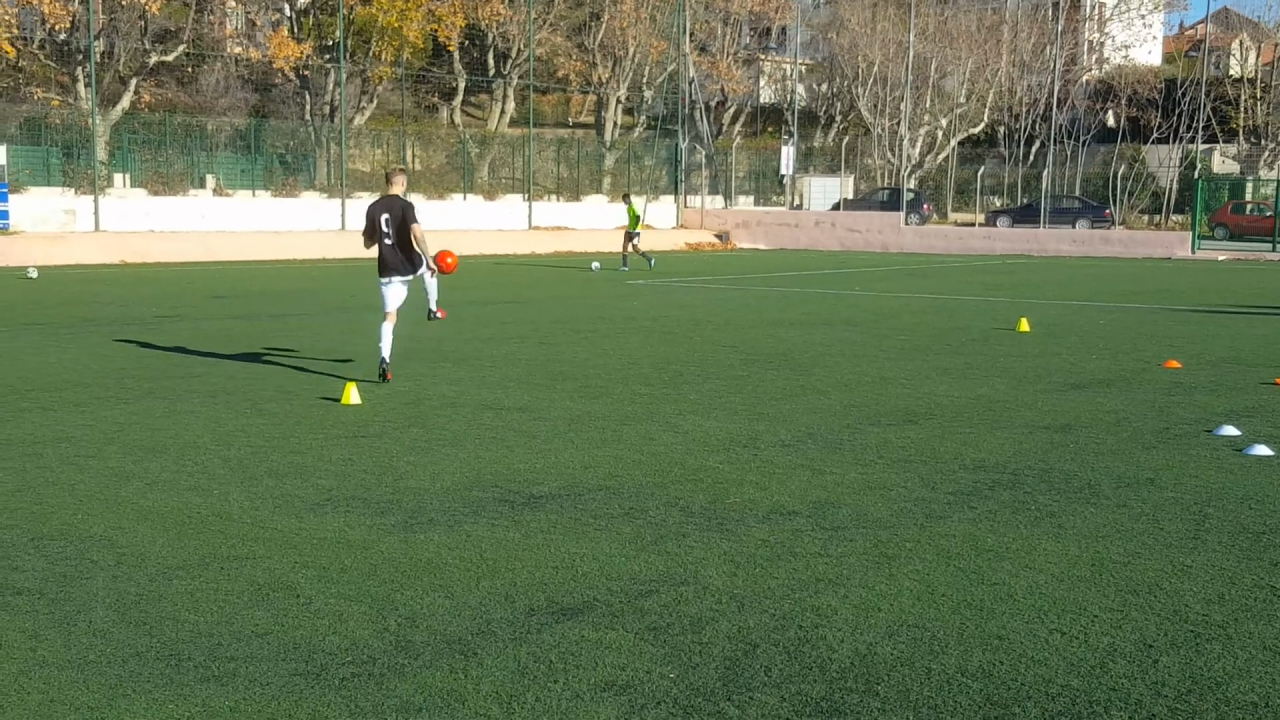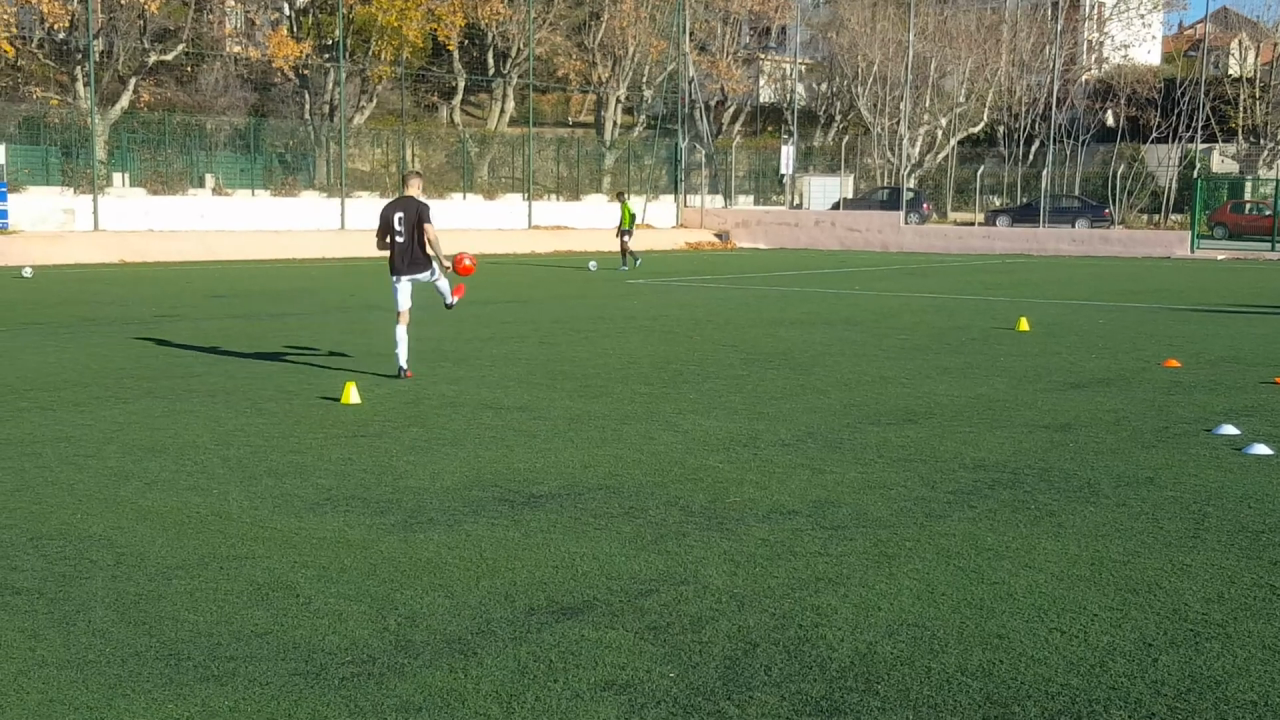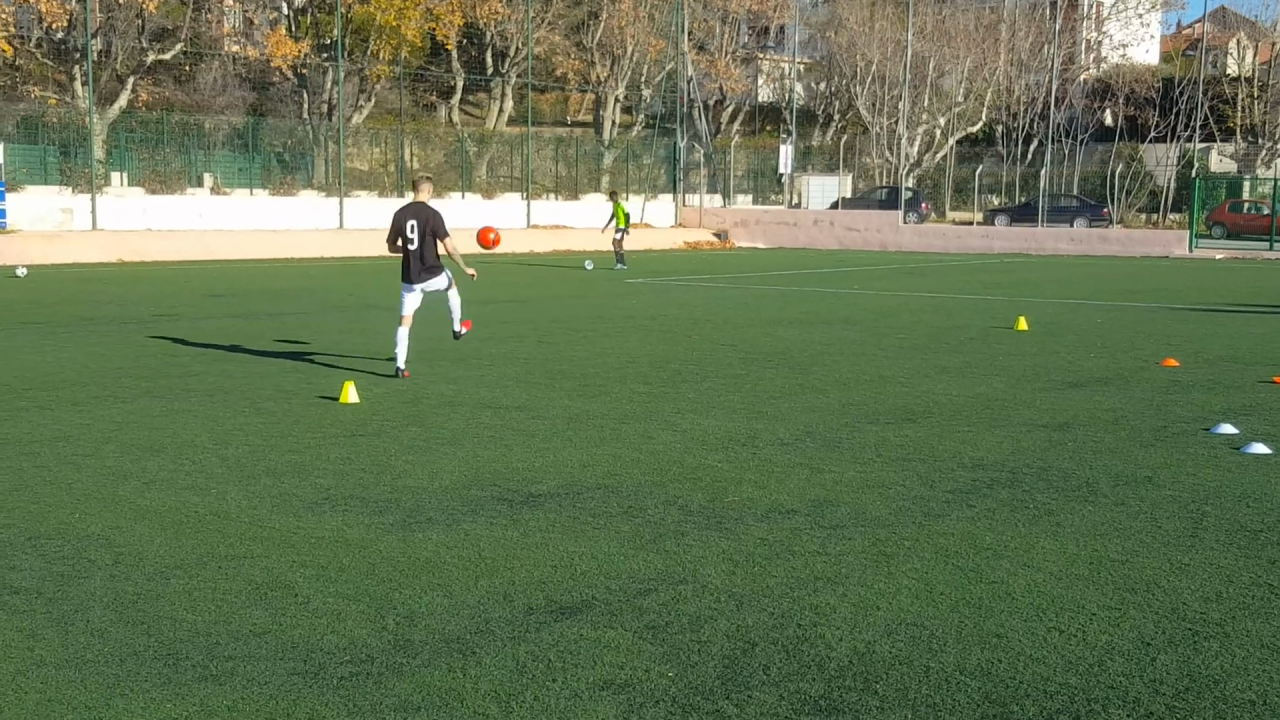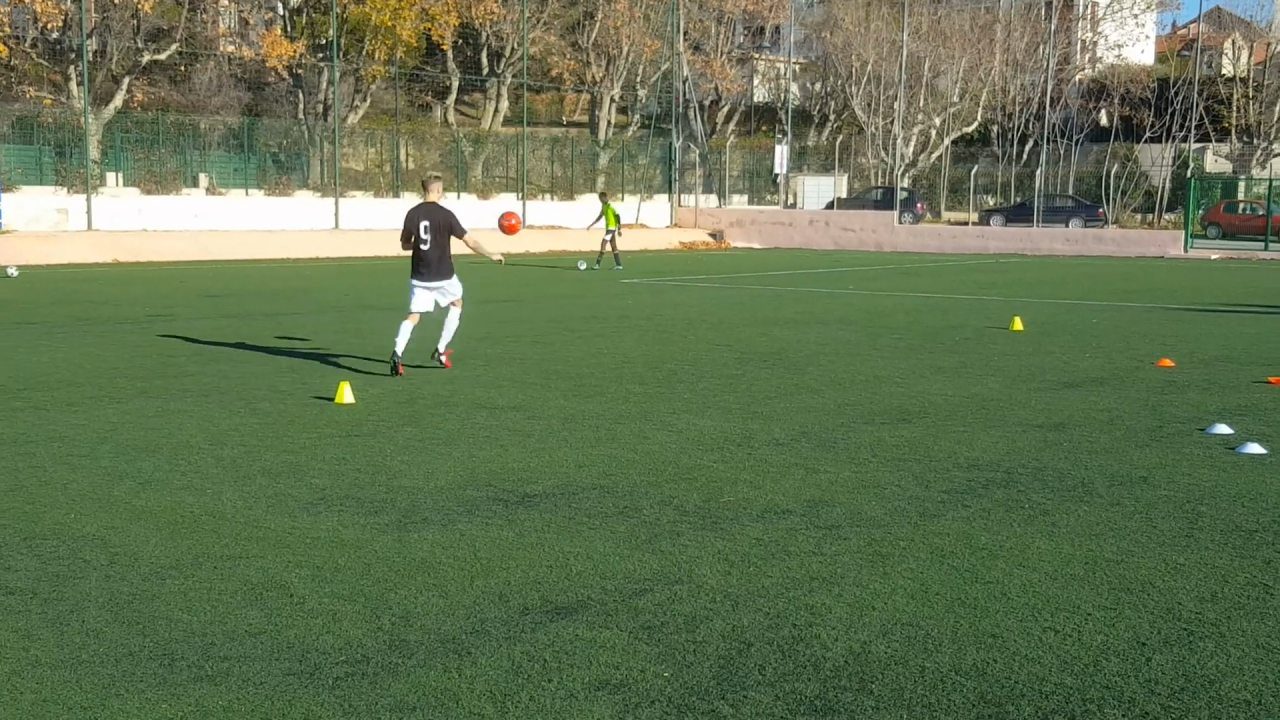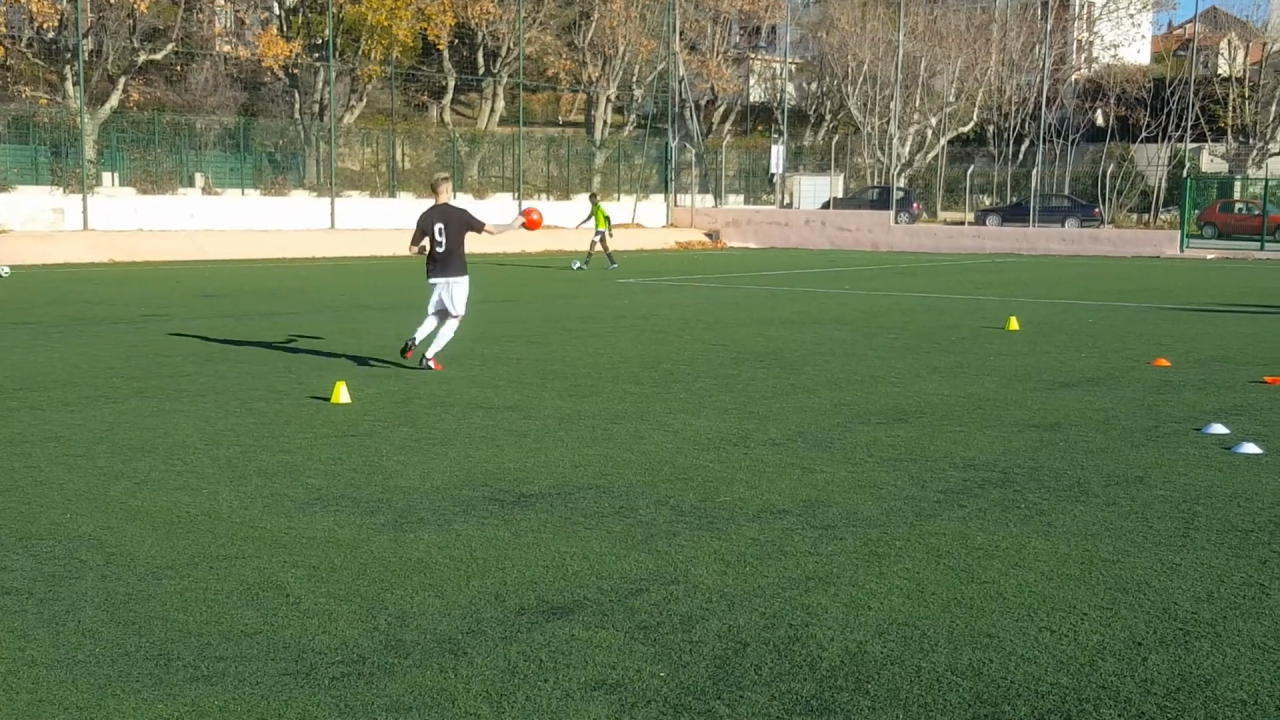
dt=0.1s
person 1, frame 1
left shoulder: (373, 208)
right shoulder: (405, 205)
left elbow: (368, 243)
right elbow: (416, 233)
right wrist: (430, 260)
left hip: (387, 272)
right hip: (409, 266)
left knee: (390, 317)
right knee: (427, 268)
left ankle: (385, 359)
right ankle: (433, 309)
person 1, frame 2
left shoulder: (387, 209)
right shoulder: (421, 206)
left elbow: (380, 244)
right elbow: (430, 233)
right wrist: (443, 260)
left hip: (398, 271)
right hip: (420, 267)
left knee: (402, 319)
right knee: (439, 268)
left ankle: (402, 366)
right ankle: (449, 299)
person 1, frame 3
left shoulder: (399, 214)
right shoulder: (433, 215)
left elbow: (391, 247)
right elbow: (449, 247)
right wrist: (465, 268)
left hip: (410, 278)
right hip: (433, 274)
left knee: (405, 321)
right knee: (451, 282)
left ankle: (400, 366)
right ankle: (457, 327)
person 1, frame 4
left shoulder: (412, 214)
right shoulder: (445, 214)
left elbow: (404, 244)
right elbow: (470, 241)
right wrist: (492, 255)
left hip: (419, 277)
right hip: (442, 276)
left knee: (413, 317)
right knee: (457, 303)
left ankle: (397, 355)
right ankle: (441, 350)
person 1, frame 5
left shoulder: (425, 217)
right shoulder: (460, 214)
left elbow: (412, 249)
right elbow: (491, 230)
left wrist: (424, 249)
right wrist: (513, 225)
left hip: (436, 275)
right hip: (456, 274)
left knee: (438, 316)
right knee: (454, 318)
left ankle: (415, 340)
right ankle: (428, 357)
